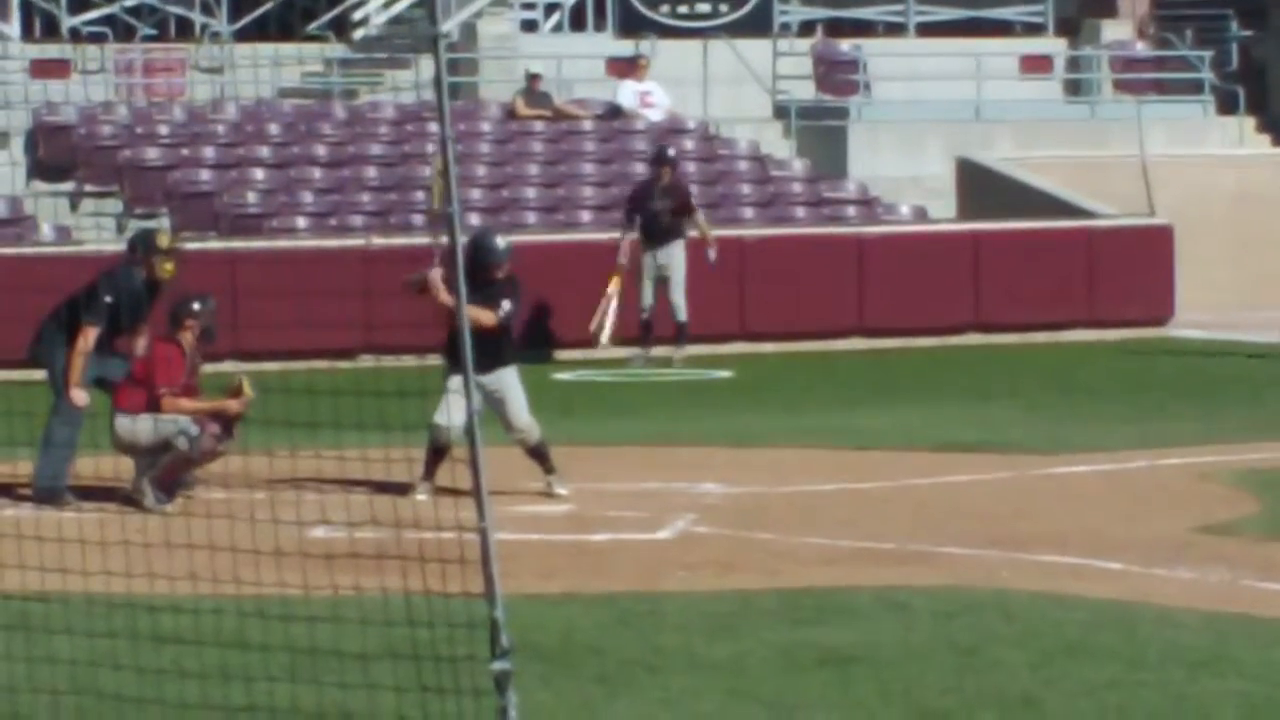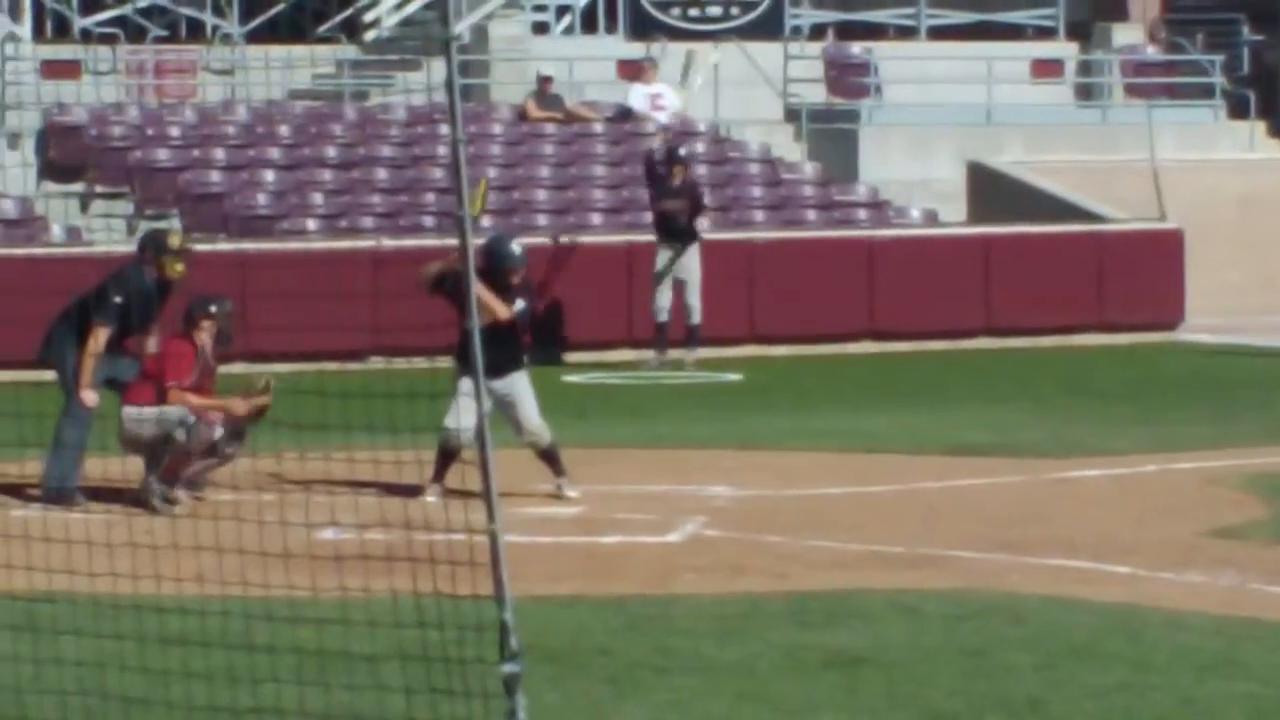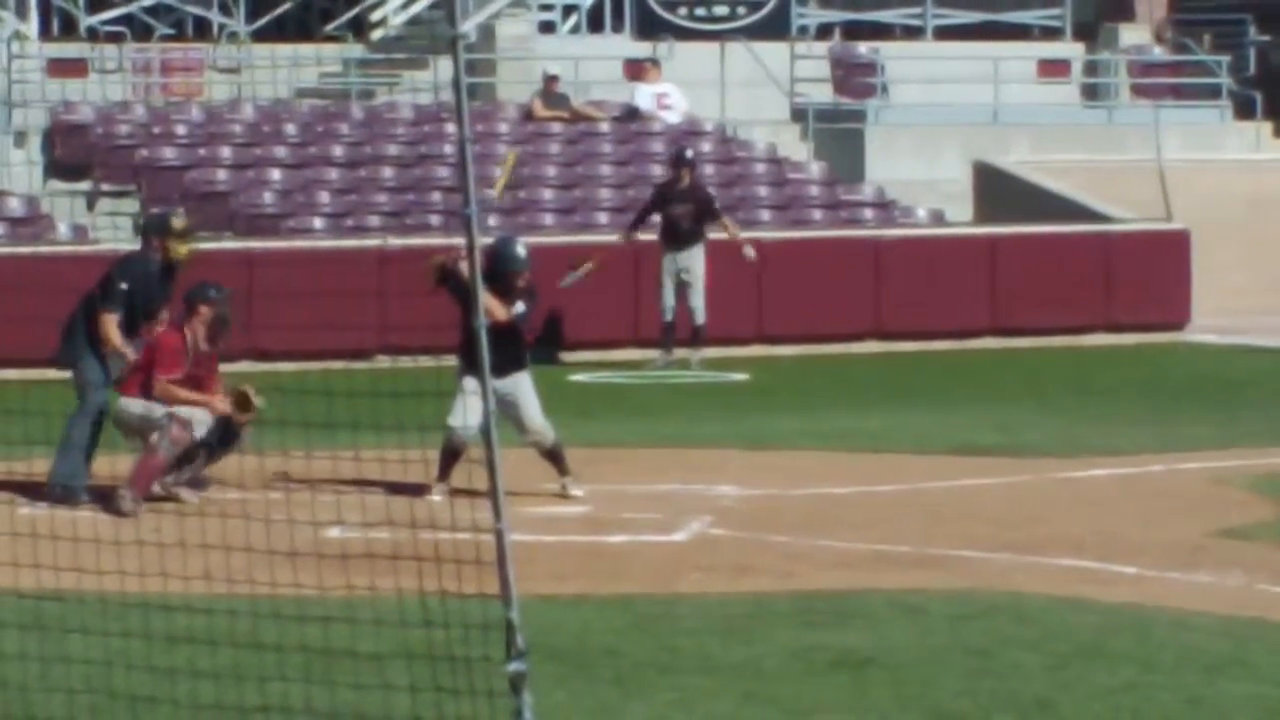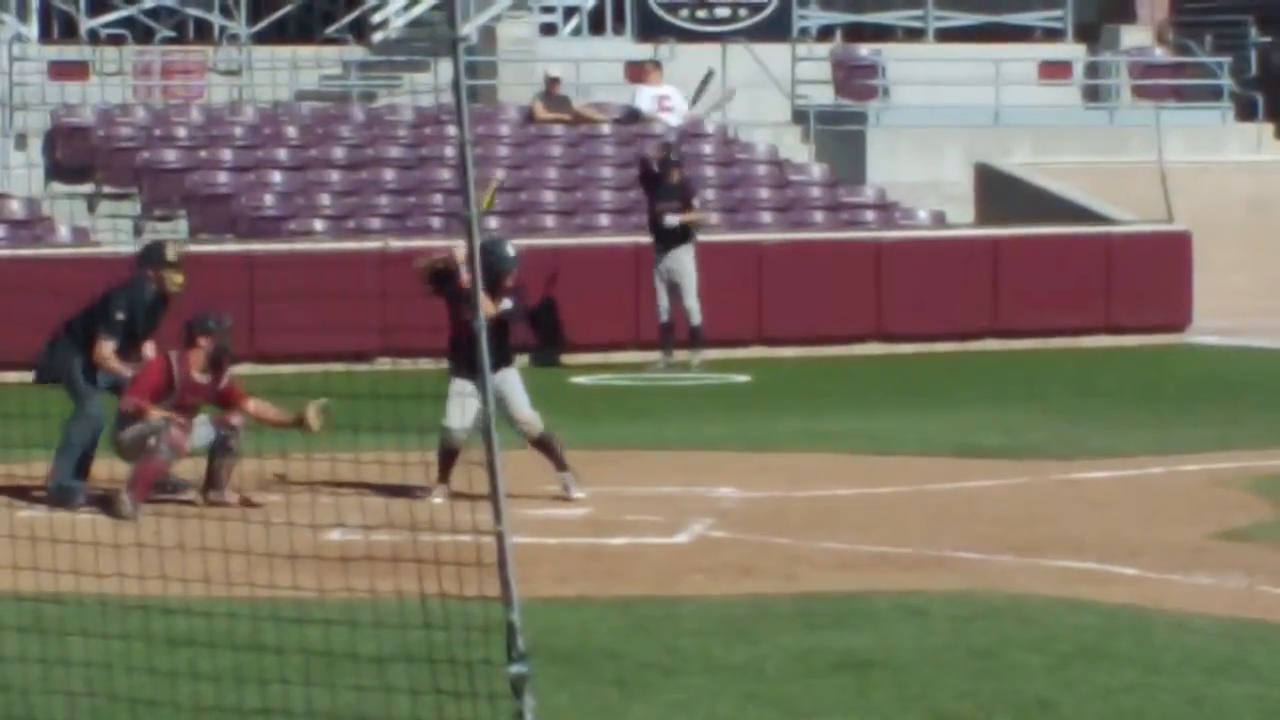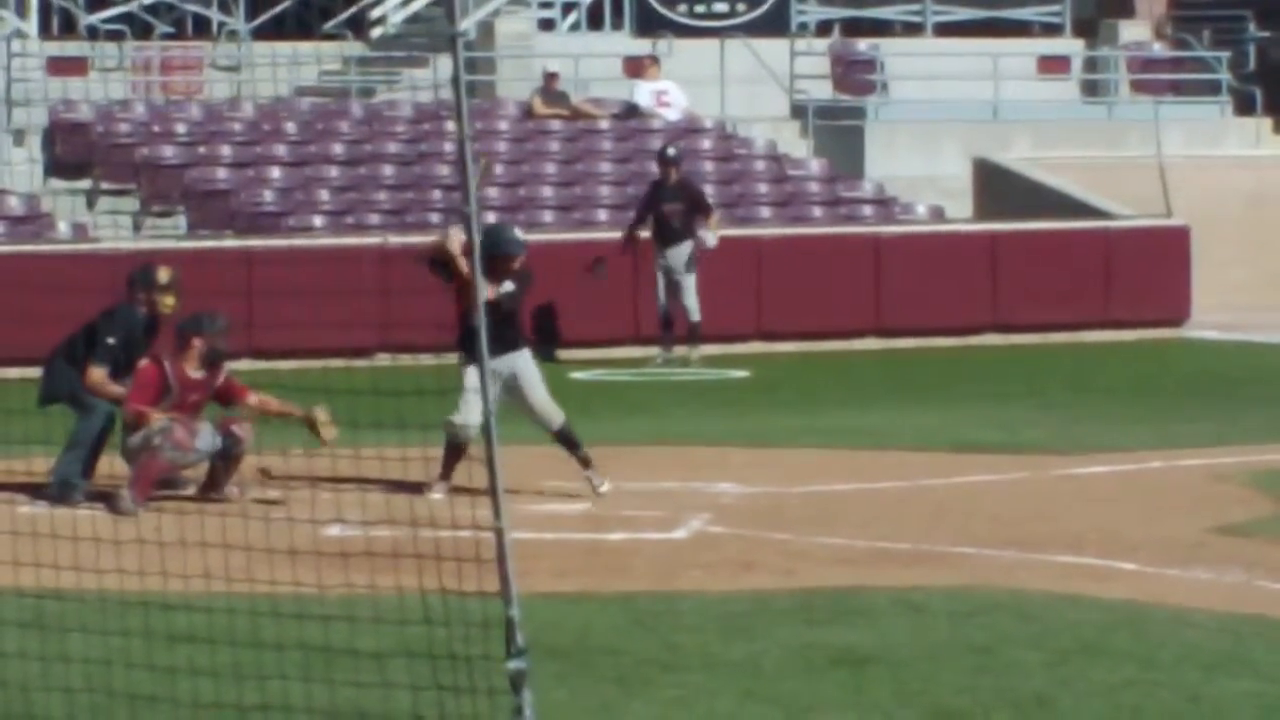
dt=0.5s
person 1, frame 1
left shoulder: (149, 284)
right shoulder: (113, 284)
left elbow: (139, 328)
right elbow: (86, 339)
right wrist: (74, 386)
left hip: (102, 347)
right hip: (64, 342)
right knee: (71, 405)
right ankle: (48, 485)
person 1, frame 2
left shoulder: (160, 284)
right shoulder: (123, 284)
left elbow: (149, 329)
right elbow: (97, 340)
right wrist: (84, 387)
left hip: (114, 347)
right hip: (75, 342)
right knee: (82, 406)
right ankle: (58, 485)
person 1, frame 3
left shoulder: (166, 268)
right shoulder: (129, 269)
left elbow: (159, 315)
right elbow: (107, 325)
right wrist: (132, 357)
left hip: (127, 340)
right hip: (92, 340)
right knee: (94, 404)
right ankle: (64, 483)
person 1, frame 4
left shoulder: (158, 296)
right shoulder: (126, 296)
left elbow: (142, 335)
right elbow: (103, 354)
right wrist: (136, 377)
left hip: (113, 355)
right hip: (74, 352)
right knee: (91, 409)
right ankle: (64, 485)
person 1, frame 5
left shoulder: (149, 319)
right shoulder: (119, 321)
left elbow: (135, 359)
right elbow: (94, 380)
left hip: (107, 372)
right hip: (68, 373)
right knee: (102, 410)
right ankle: (65, 482)
person 2, frame 1
left shoulder: (508, 285)
left elbow: (490, 319)
right elbow: (411, 283)
left wrist: (448, 299)
right wrist: (429, 278)
left hip: (500, 369)
right hip: (461, 370)
left knee: (522, 424)
right knee: (445, 427)
left ankle: (551, 476)
right ankle: (426, 479)
person 2, frame 2
left shoulder: (522, 290)
right shoulder: (463, 282)
left elbow: (503, 313)
right elbow: (425, 277)
left wrist: (472, 279)
right wrist: (453, 263)
left hip: (511, 374)
right hip: (472, 374)
left knee: (534, 428)
right knee: (457, 431)
left ankle: (562, 479)
right ankle: (436, 481)
person 2, frame 3
left shoulder: (525, 293)
right shoulder: (472, 281)
left elbow: (501, 314)
right elbow: (435, 268)
left wrist: (471, 278)
right wrist: (457, 260)
left hip: (513, 374)
right hip: (475, 374)
left knee: (537, 428)
right knee: (459, 430)
left ankle: (566, 478)
right ankle: (441, 481)
person 2, frame 4
left shoulder: (511, 292)
right shoulder: (456, 278)
left elbow: (488, 311)
right elbow: (421, 268)
left wrist: (464, 271)
right wrist: (450, 258)
left hip: (500, 369)
right hip: (464, 372)
left knee: (528, 423)
right knee: (454, 429)
left ankle: (566, 475)
right ankle: (443, 482)
person 2, frame 5
left shoulder: (520, 275)
right shoulder: (468, 264)
left elbow: (487, 293)
right elbow: (433, 259)
left wrist: (458, 255)
right wrist: (451, 246)
left hip: (513, 354)
right hip: (477, 360)
left knee: (543, 409)
right knee: (464, 423)
left ankle: (589, 468)
right ankle: (444, 478)
person 3, frame 1
left shoulder: (190, 355)
right shoulder: (167, 352)
left elbow: (192, 401)
right elbow: (167, 404)
left wrist: (228, 404)
right wrist: (220, 406)
left hip: (154, 425)
right hip: (131, 425)
left knee: (221, 432)
right knee: (201, 432)
left ankle: (160, 474)
right ankle: (150, 485)
person 3, frame 2
left shoulder: (207, 358)
right shoulder: (180, 349)
left elbow: (209, 408)
right elbow: (175, 398)
left wrist: (251, 406)
right wrist: (225, 405)
left hip: (164, 428)
right hip: (138, 422)
left knee: (230, 438)
right knee: (200, 422)
left ankle: (170, 481)
right ankle: (158, 486)
person 3, frame 3
left shoulder: (209, 347)
right shoulder: (173, 339)
left elbow: (213, 391)
right elbow: (161, 389)
left wrist: (235, 406)
right wrist: (207, 401)
left hip: (169, 412)
right hip: (136, 408)
left knee: (230, 429)
right knee: (177, 429)
left ankle: (168, 481)
right ankle: (130, 494)
person 3, frame 4
left shoulder: (217, 376)
right shoulder: (164, 366)
left elbow: (253, 406)
right elbow: (129, 405)
left wrist: (296, 420)
right wrist: (170, 416)
left hip: (173, 434)
right hip: (132, 437)
left knee: (232, 422)
right knee: (174, 432)
left ankle: (214, 490)
right ankle: (128, 497)
person 3, frame 5
left shoulder: (214, 374)
right shoulder: (157, 369)
left elbow: (255, 399)
right elbow: (132, 414)
left wrist: (304, 414)
right wrist: (176, 419)
left hip: (184, 445)
right hip: (142, 445)
left knee: (239, 430)
right knee: (179, 433)
left ankle: (214, 488)
right ankle: (132, 495)
person 4, frame 1
left shoulder: (679, 188)
right shoulder: (641, 190)
left elbow: (695, 215)
right elbow: (630, 222)
left wrist: (710, 243)
right wrist: (623, 253)
left hip: (673, 248)
right hip: (649, 250)
left knee: (677, 299)
right knee: (646, 302)
left ankle: (680, 350)
right ankle: (644, 350)
person 4, frame 2
left shoulder: (693, 188)
right shoulder: (657, 182)
left elbow: (704, 211)
right elbow: (650, 162)
left hip: (688, 250)
right hip: (664, 250)
left knee: (693, 302)
right knee: (661, 304)
left ankle: (691, 353)
right ankle: (660, 352)
person 4, frame 3
left shoulder: (700, 192)
right shoulder: (662, 190)
left elbow: (721, 218)
right elbow: (646, 212)
left wrist: (742, 243)
right wrist: (630, 231)
left hip: (693, 251)
right hip: (670, 252)
left knee: (696, 303)
right knee: (668, 304)
left ankle: (696, 352)
right ankle: (666, 352)
person 4, frame 4
left shoulder: (686, 186)
right shoulder: (653, 182)
left elbow: (697, 214)
right elbow: (644, 162)
left wrist: (678, 218)
right wrist: (660, 150)
left hip: (682, 251)
right hip: (659, 252)
left knee: (690, 302)
right knee: (662, 305)
left ankle: (696, 352)
right ankle: (666, 353)
person 4, frame 5
left shoulder: (689, 187)
right shoulder: (654, 189)
left elbow: (711, 213)
right elbow: (640, 217)
left wrist: (710, 232)
right wrist: (629, 235)
left hip: (683, 249)
right hip: (661, 251)
left knee: (689, 299)
right knee: (663, 302)
left ankle: (694, 348)
right ankle: (666, 349)
